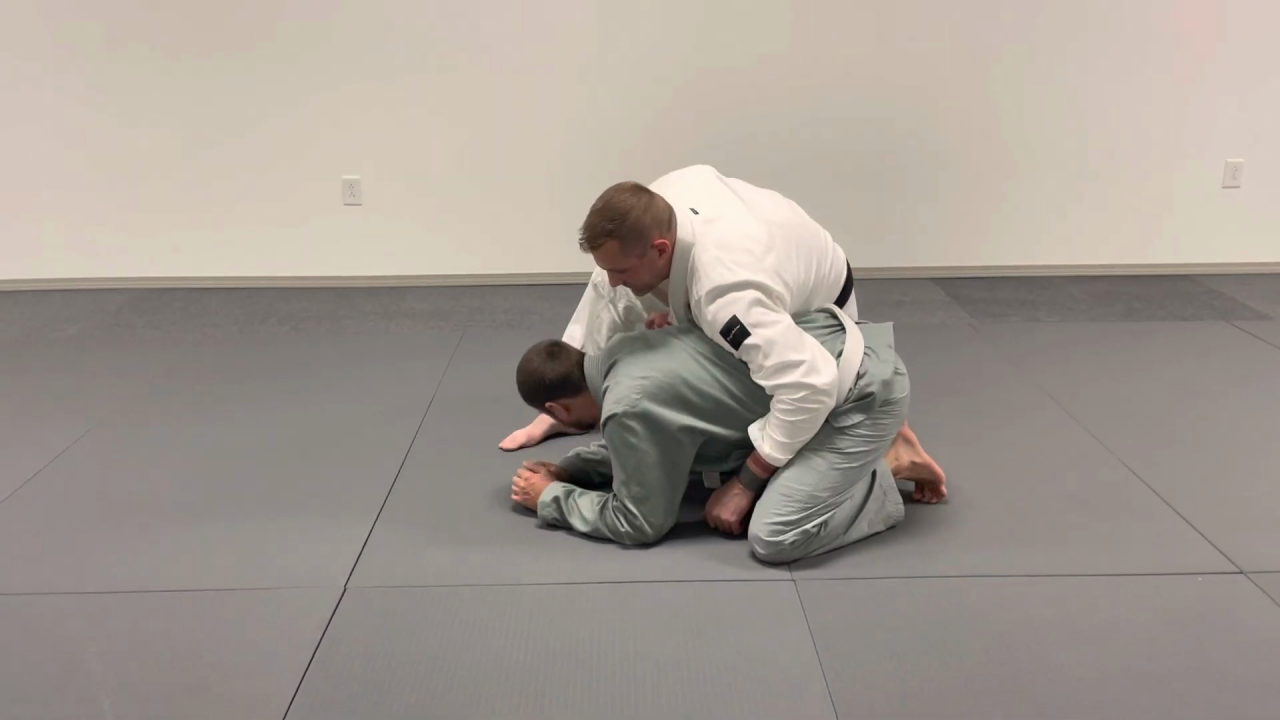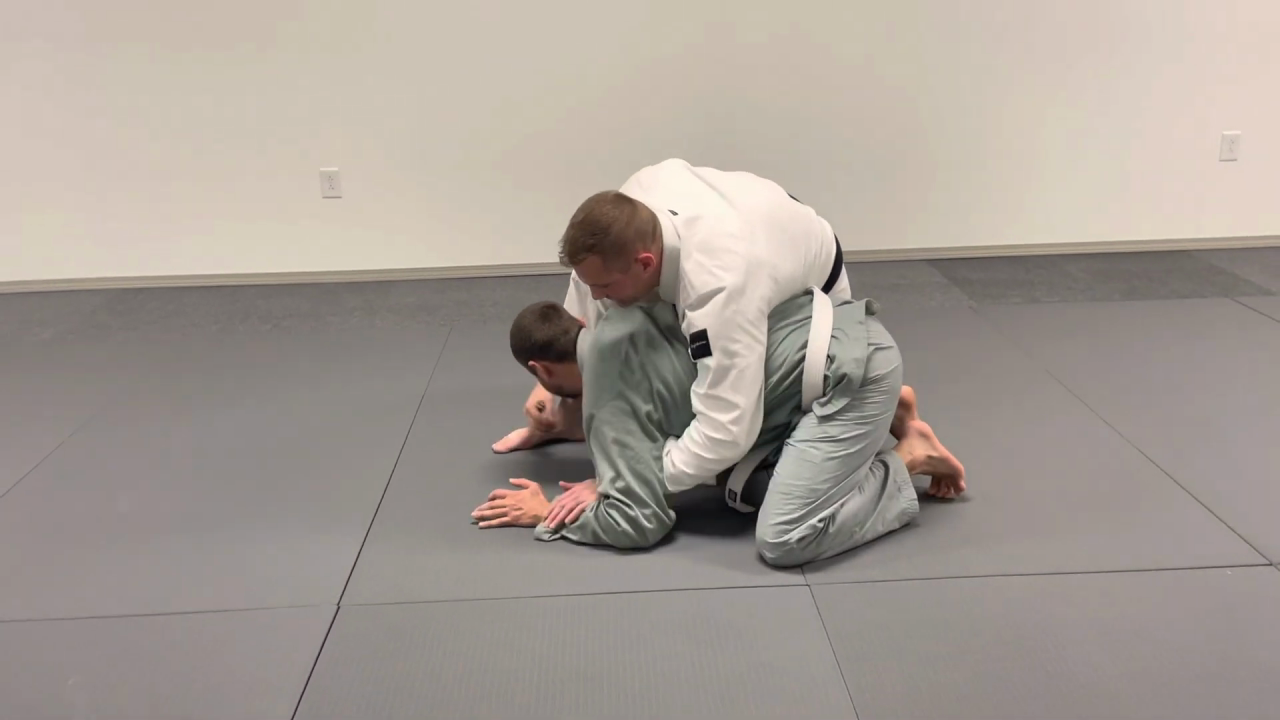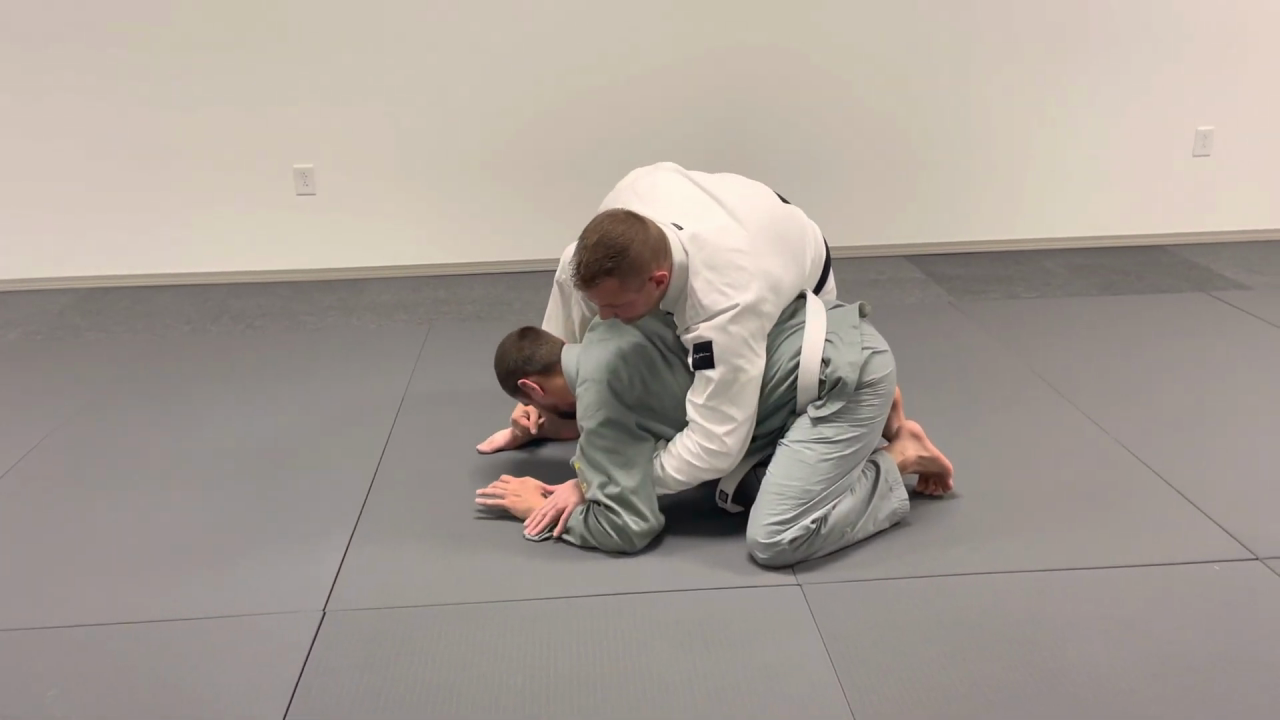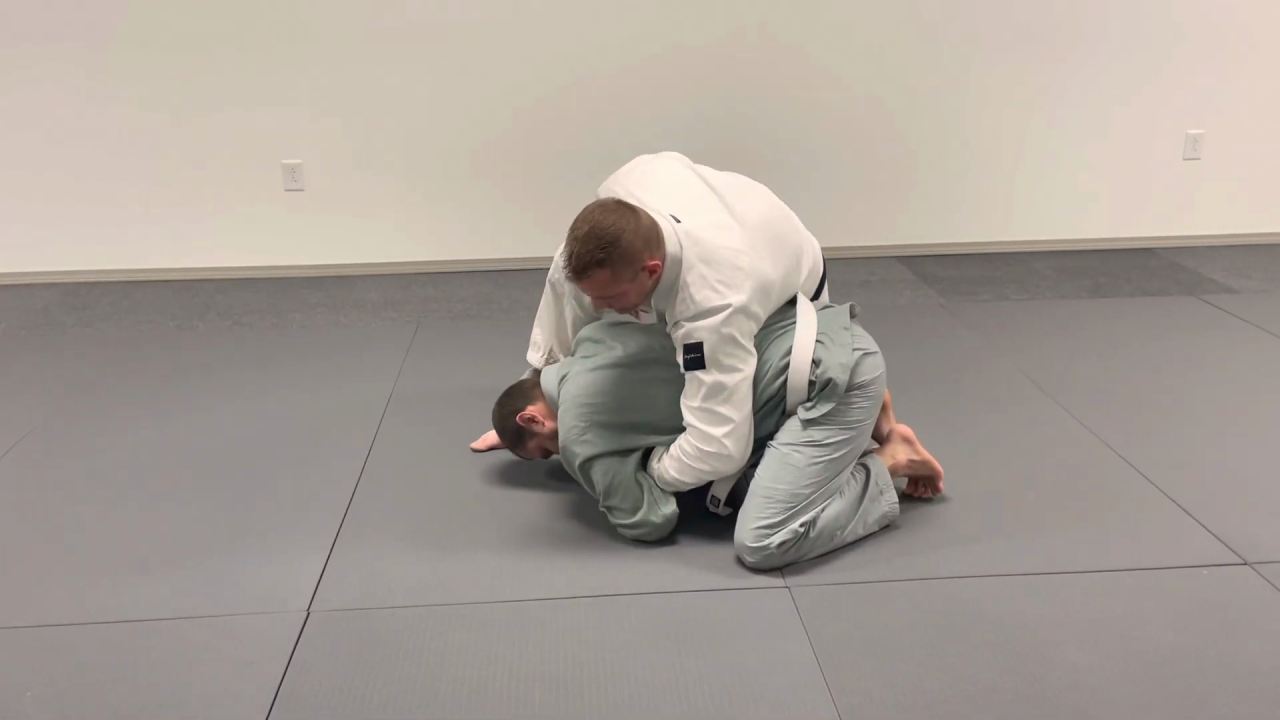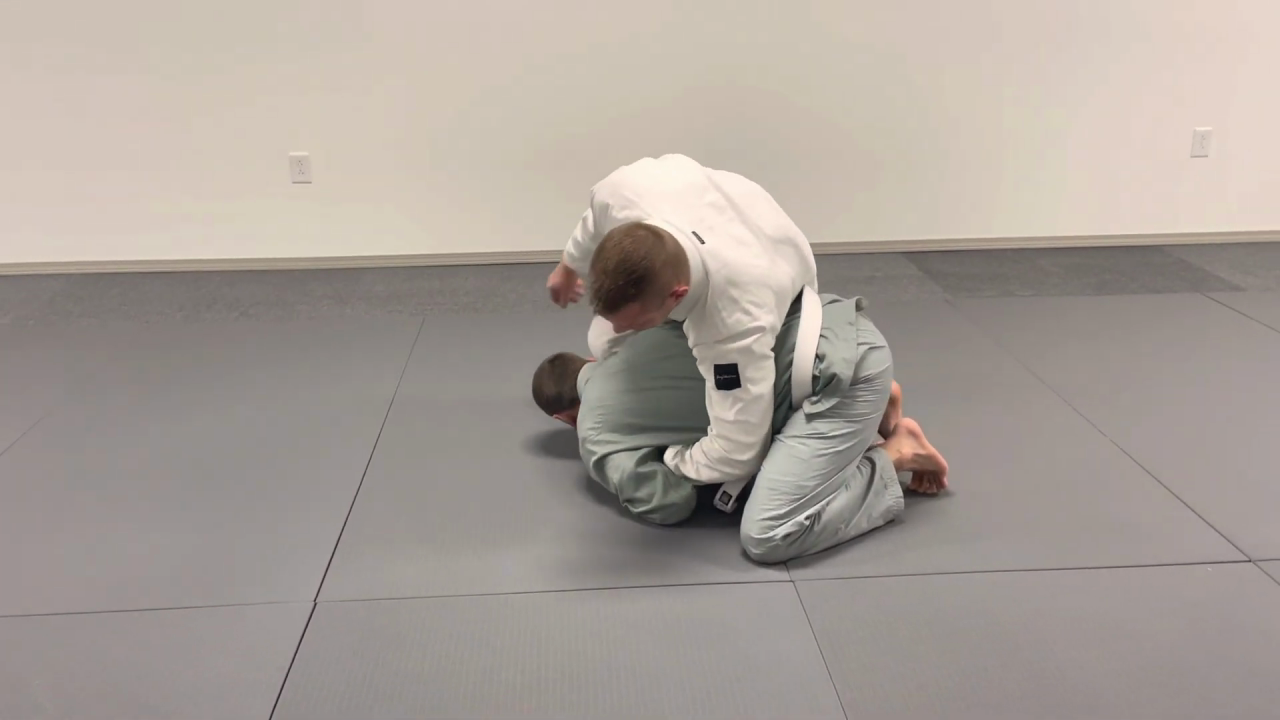
dt=1s
person 1, frame 1
left shoulder: (628, 405)
right shoulder: (623, 352)
left elbow: (640, 523)
left wrist: (550, 498)
right wrist: (569, 467)
left hip: (865, 389)
right hip: (840, 349)
left knee: (774, 539)
right knee: (737, 474)
left ankle: (888, 467)
right ankle: (876, 442)
person 1, frame 2
left shoulder: (609, 397)
right shoulder: (618, 323)
left elbow: (638, 520)
left wrist: (547, 513)
left hip: (850, 371)
right hip: (841, 336)
left knee: (783, 542)
right knee: (747, 488)
left ankle: (905, 460)
right ankle: (881, 416)
person 1, frame 3
left shoulder: (598, 398)
right shoulder: (607, 333)
left elbow: (627, 526)
left wrist: (541, 506)
right wrist: (585, 483)
left hip: (845, 371)
right hip: (835, 340)
left knee: (773, 542)
left ankle: (895, 460)
right ankle: (874, 422)
person 1, frame 4
left shoulder: (577, 433)
right shoulder: (590, 339)
left elbow: (651, 520)
left wrist: (626, 464)
left hip: (834, 375)
right hip: (825, 337)
left knee: (761, 546)
right knee: (748, 480)
left ankle: (886, 463)
right ankle: (864, 418)
person 1, frame 5
left shoulder: (596, 437)
right shoulder: (630, 345)
left elbow: (672, 502)
left hip: (840, 367)
right hip: (837, 327)
left knee: (768, 538)
left ankle: (892, 457)
right ankle: (874, 408)
person 2, frame 1
left shoulder: (727, 296)
right shoulder: (663, 196)
left elbow: (809, 385)
left wrist: (745, 483)
right wrist: (669, 310)
left hip: (812, 311)
right knee: (611, 293)
person 2, frame 2
left shoulder: (714, 296)
right shoulder: (641, 197)
left elbow: (727, 434)
right elbow: (595, 275)
left hip: (808, 290)
right knee: (601, 272)
right ankle: (571, 418)
person 2, frame 3
left shoulder: (726, 309)
right shoulder: (633, 196)
left elbow: (714, 446)
right elbow: (586, 280)
left hip: (793, 291)
right knee: (579, 270)
right ankle: (550, 415)
person 2, frame 4
left shoulder: (713, 309)
right shoulder: (628, 190)
left elbow: (718, 448)
left wrist: (644, 469)
left hip: (782, 301)
right knee: (566, 273)
person 2, frame 5
left shoulder: (740, 321)
right shoulder: (625, 190)
left elbow: (737, 455)
left wrist: (663, 461)
right wrist: (570, 267)
right knee: (606, 347)
